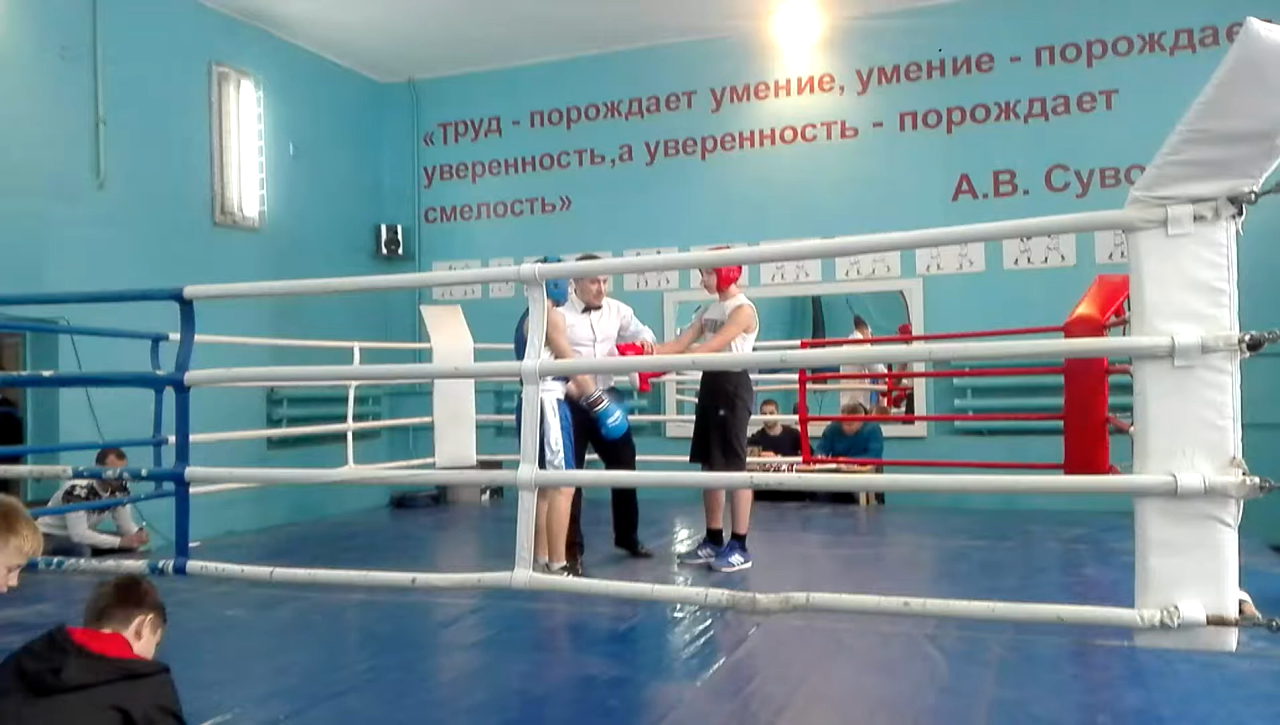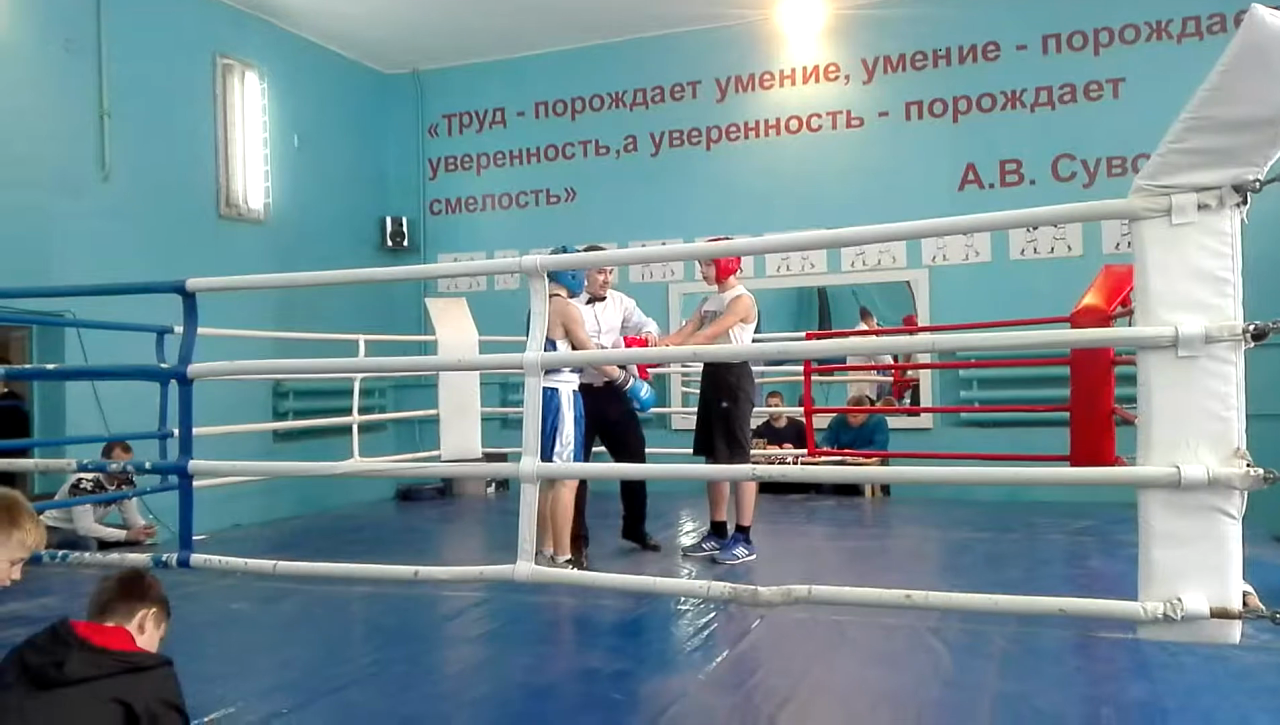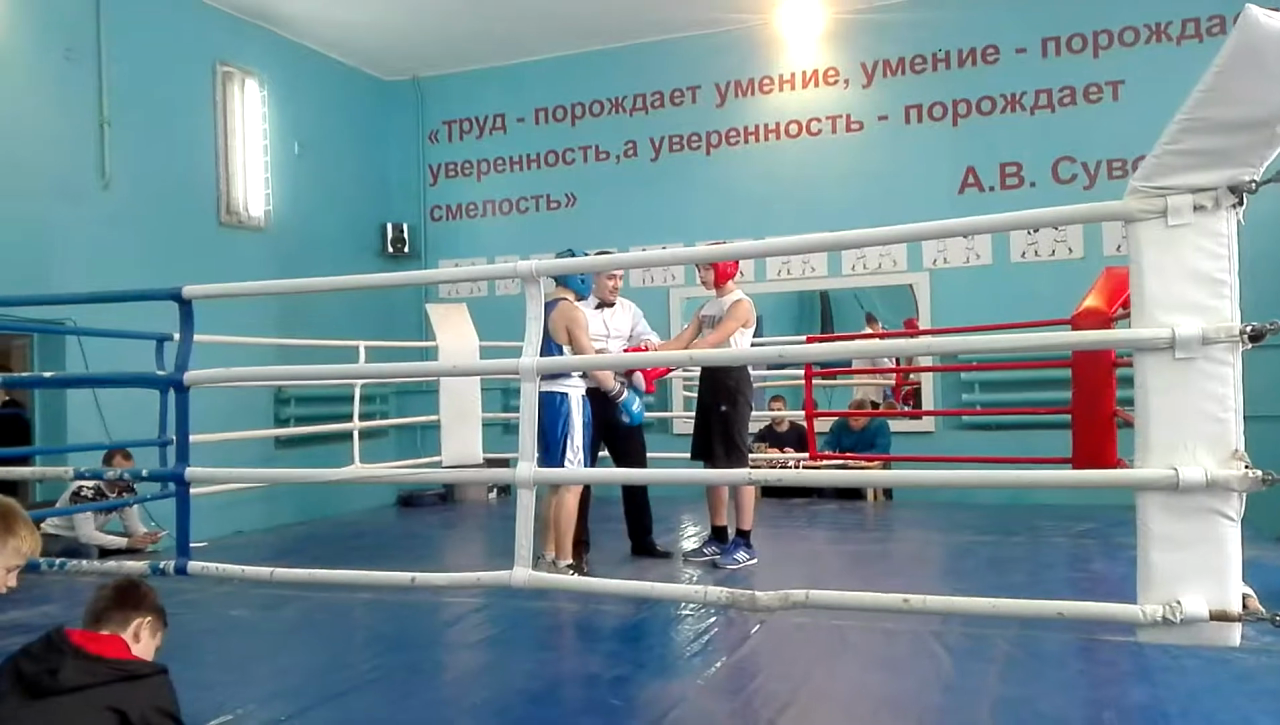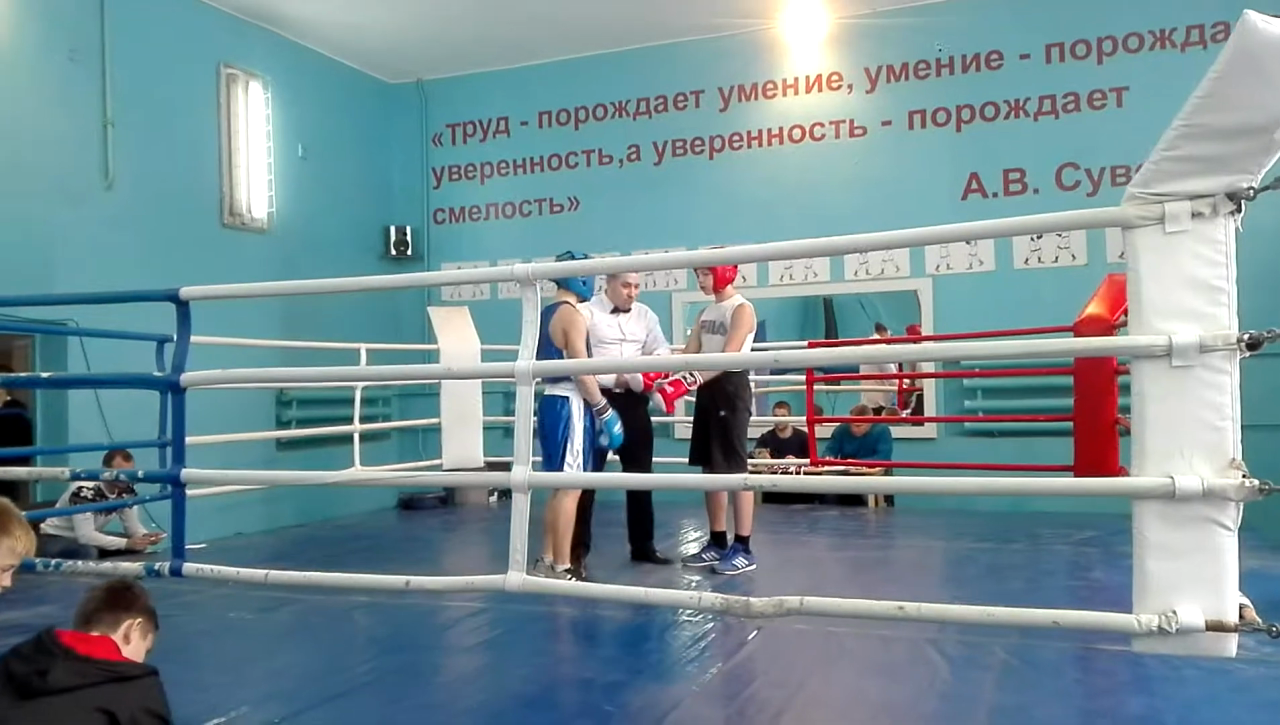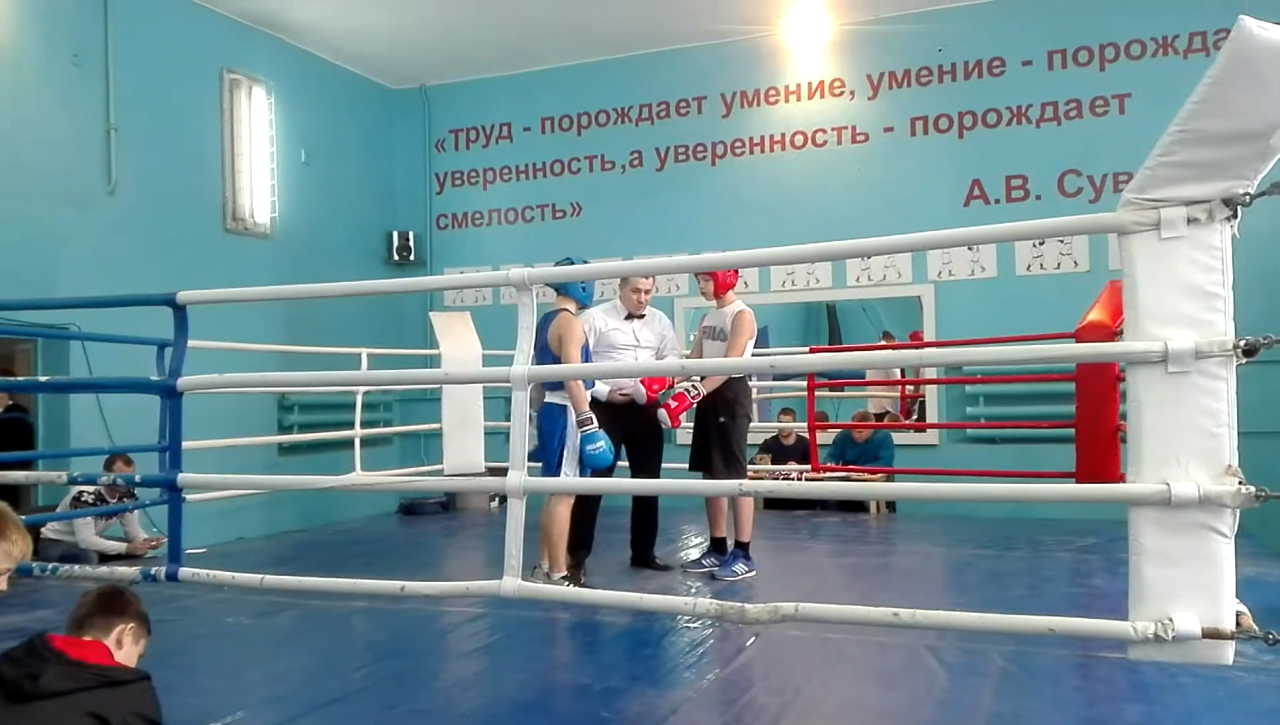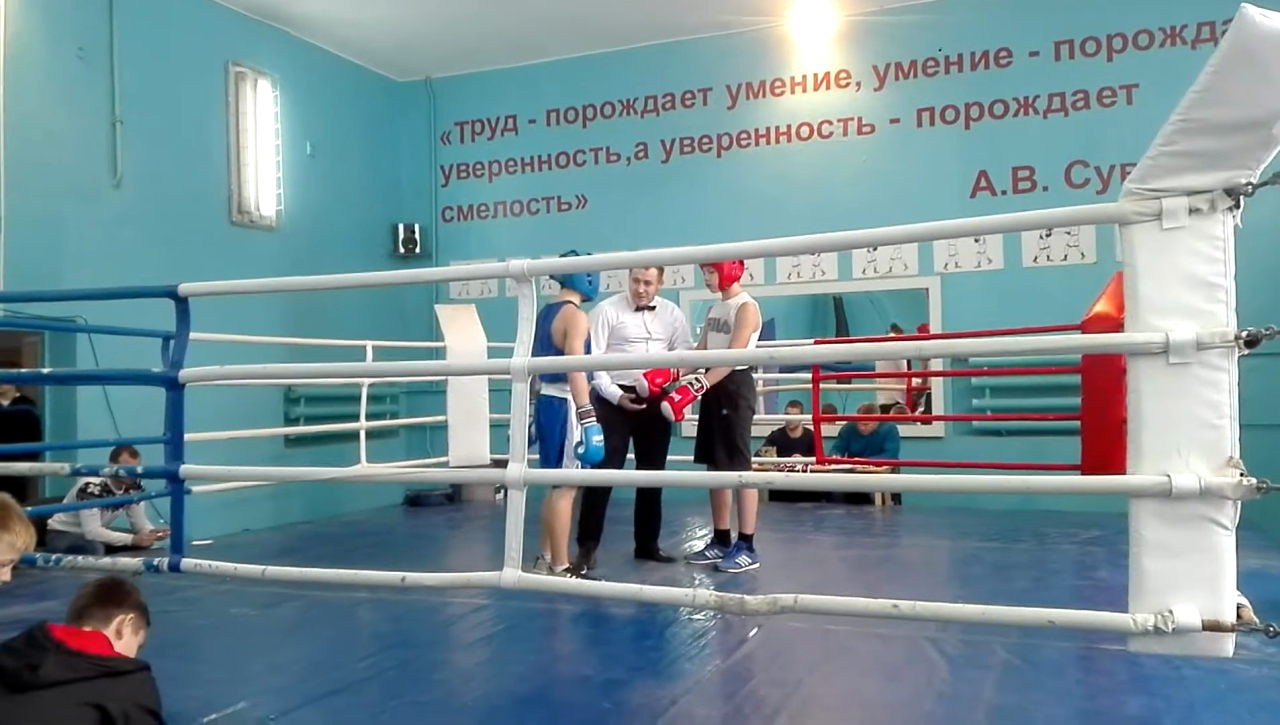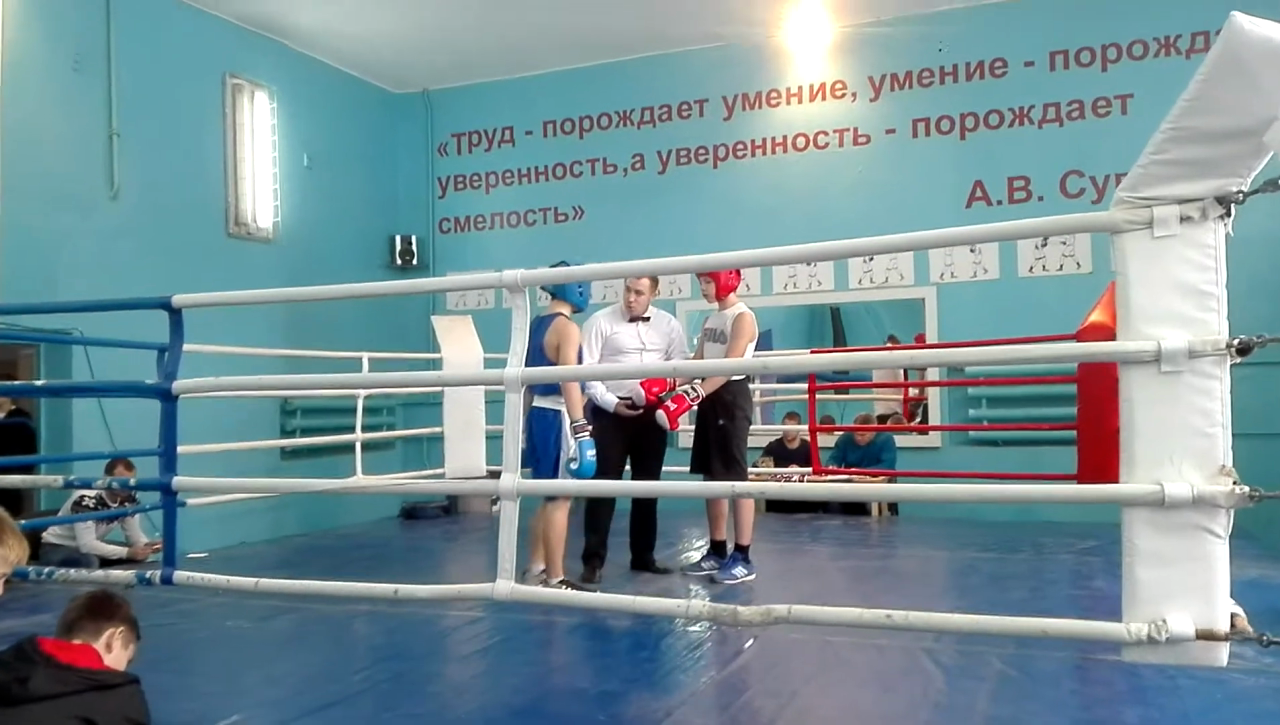
dt=0.2s
person 1, frame 1
left shoulder: (527, 318)
right shoulder: (550, 316)
left wrist: (578, 393)
right wrist: (600, 402)
left hip: (535, 402)
right hip: (548, 405)
left knee: (544, 487)
right knee: (562, 487)
left ankle: (541, 559)
right ankle: (557, 566)
person 1, frame 2
right shoulder: (566, 308)
right elbow: (590, 353)
right wrist: (628, 381)
left hip: (545, 393)
right hip: (561, 395)
left knee: (553, 478)
right knee: (567, 479)
left ankle: (547, 551)
right ankle: (563, 558)
person 1, frame 3
left shoulder: (544, 311)
right shoulder: (572, 312)
right wrist: (620, 393)
left hip: (547, 397)
right hip: (567, 399)
left knee: (558, 483)
right knee: (571, 484)
left ankle: (548, 556)
right ankle: (563, 564)
person 1, frame 4
left shoulder: (546, 314)
right shoulder: (572, 315)
right elbow: (581, 370)
right wrist: (603, 409)
left hip: (551, 401)
right hip: (570, 404)
left knee: (558, 486)
right knee: (570, 488)
left ankle: (546, 560)
right ankle: (561, 568)
person 1, frame 5
left shoulder: (545, 322)
right shoulder: (570, 323)
right elbow: (573, 378)
left wrist: (535, 420)
right wrist: (588, 424)
left hip: (549, 409)
right hip: (565, 411)
left knee: (555, 492)
right knee: (564, 495)
left ankle: (545, 567)
right ankle: (558, 576)
person 1, frame 6
left shoulder: (545, 313)
right shoulder: (575, 316)
right elbow: (575, 370)
left wrist: (530, 411)
right wrist: (588, 418)
left hip: (546, 401)
right hip: (565, 404)
left knee: (557, 485)
right knee: (566, 487)
left ankle: (547, 558)
right ankle: (560, 568)
person 1, frame 7
left shoulder: (536, 325)
right shoulder: (567, 328)
right elbow: (569, 383)
left wrist: (527, 423)
right wrist: (582, 431)
left hip: (538, 414)
right hip: (558, 416)
left knee: (549, 497)
right knee: (560, 499)
left ankle: (536, 570)
right ankle: (555, 581)
person 2, frame 1
left shoulder: (743, 310)
right shoulder: (709, 310)
left elbow: (712, 348)
right elbow: (682, 341)
left hip: (732, 386)
right hip: (710, 384)
left knee: (734, 467)
right knee: (710, 466)
left ankle: (739, 546)
right ankle: (714, 540)
person 2, frame 2
left shoulder: (742, 300)
right shoulder: (708, 302)
left elbow: (707, 337)
right elbow: (682, 335)
left hip: (734, 377)
right hip: (711, 376)
left knee: (738, 459)
right knee: (713, 459)
left ankle: (743, 538)
right ankle: (717, 533)
person 2, frame 3
left shoulder: (740, 304)
right shoulder: (706, 307)
left elbow: (710, 343)
right elbow: (679, 341)
left hip: (732, 381)
right hip: (709, 381)
left knee: (736, 462)
right knee: (712, 462)
left ankle: (744, 543)
right ankle: (718, 537)
person 2, frame 4
left shoulder: (741, 309)
right shoulder: (706, 312)
left elbow: (727, 357)
right elbow: (689, 353)
left wrist: (690, 379)
left hip: (731, 387)
right hip: (707, 389)
left knee: (735, 468)
right knee: (711, 468)
left ankle: (743, 549)
right ankle: (717, 542)
person 2, frame 5
left shoulder: (742, 316)
right shoulder: (708, 318)
right elbow: (695, 360)
left wrist: (694, 392)
right wrist: (666, 382)
left hip: (731, 395)
right hip: (708, 396)
left knee: (735, 475)
right knee: (711, 474)
left ankle: (743, 555)
right ankle: (717, 549)
person 2, frame 6
left shoulder: (746, 307)
right shoulder: (714, 309)
right elbow: (700, 352)
left wrist: (697, 385)
right wrist: (670, 374)
left hip: (735, 387)
right hip: (712, 388)
left knee: (739, 467)
right knee: (715, 466)
left ankle: (746, 547)
right ankle: (721, 541)
person 2, frame 7
left shoulder: (743, 318)
right shoulder: (711, 319)
right elbow: (697, 362)
left wrist: (691, 394)
right wrist: (668, 384)
left hip: (731, 396)
right hip: (709, 398)
left knee: (736, 478)
right knee: (712, 477)
left ankle: (743, 558)
right ankle: (717, 551)
person 3, frame 1
left shoulder: (617, 310)
right shoulder: (558, 314)
left elbow: (640, 332)
left wrist: (643, 341)
left hip: (607, 400)
right hip: (570, 403)
left knee: (624, 467)
left ankle: (627, 537)
right ankle: (572, 548)
person 3, frame 2
left shoulder: (620, 302)
left elbow: (643, 323)
left wrist: (647, 331)
left hip: (613, 392)
right hip: (579, 393)
left knee: (633, 458)
left ankle: (635, 527)
right ankle: (577, 542)
person 3, frame 3
left shoulder: (628, 310)
left elbow: (646, 338)
left wrist: (648, 343)
right hip: (583, 399)
left knee: (635, 468)
left ankle: (642, 540)
right ankle: (578, 546)
person 3, frame 4
left shoulder: (645, 315)
right shoulder: (583, 313)
left elbow: (660, 349)
left wrist: (657, 360)
right wrist: (608, 378)
left hip: (634, 401)
left knee: (640, 473)
left ankle: (643, 545)
right ankle: (577, 551)
person 3, frame 5
left shoulder: (660, 321)
right shoulder: (595, 318)
left elbow: (673, 358)
right wrist: (604, 393)
left hip: (646, 408)
right hip: (606, 406)
left knee: (647, 480)
right knee: (595, 478)
left ankle: (643, 552)
right ankle: (577, 554)
person 3, frame 6
left shoulder: (672, 313)
right shoulder: (606, 311)
left elbow: (684, 351)
right elbow: (591, 359)
right wrist: (615, 396)
left hip: (655, 400)
right hip: (615, 400)
left knee: (652, 473)
right knee: (605, 471)
left ankle: (647, 544)
right ankle: (588, 543)
person 3, frame 7
left shoulder: (668, 324)
right shoulder: (600, 322)
left elbow: (680, 362)
right wrist: (611, 403)
left hip: (651, 412)
right hip: (610, 412)
left knee: (647, 485)
right knee: (604, 484)
left ankle: (643, 555)
right ankle: (594, 560)
